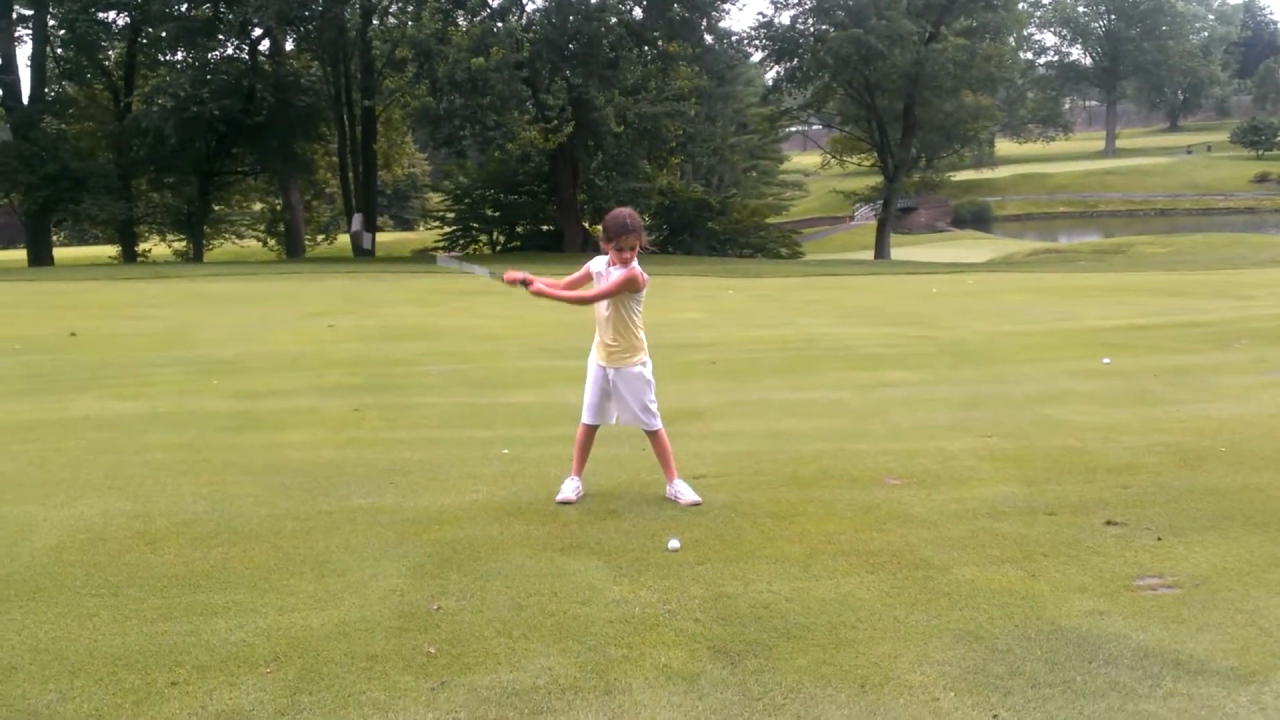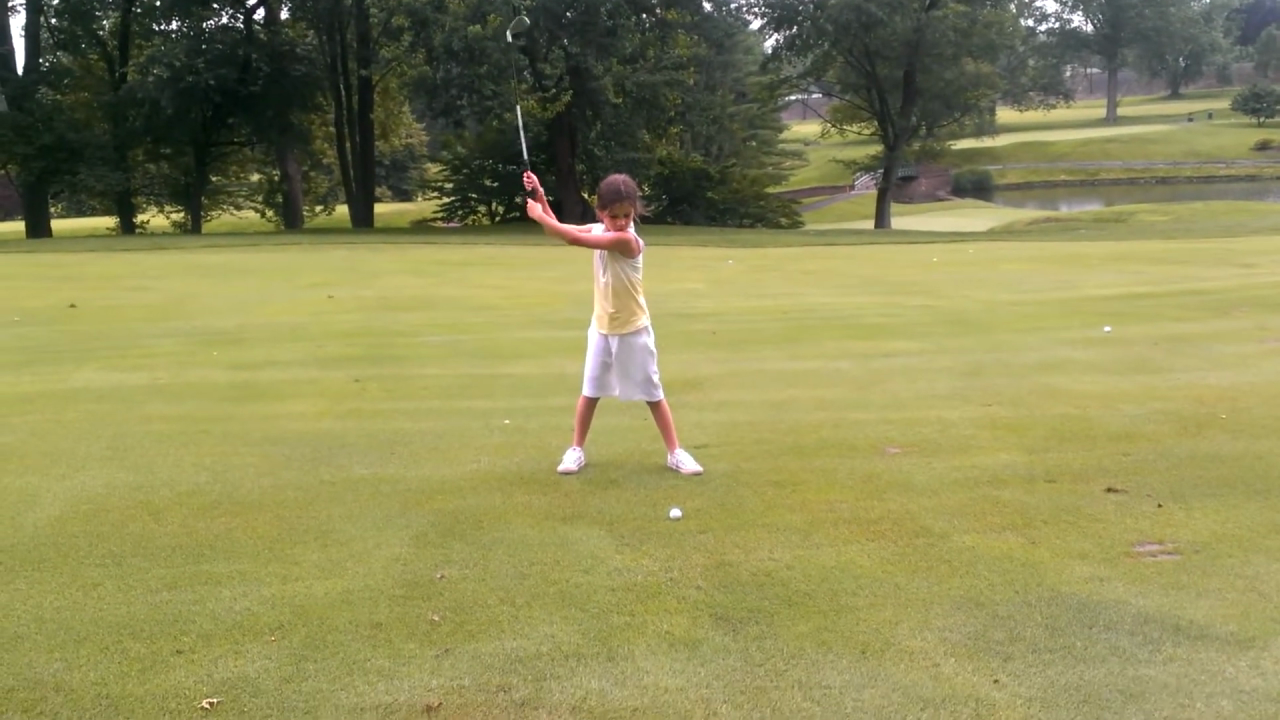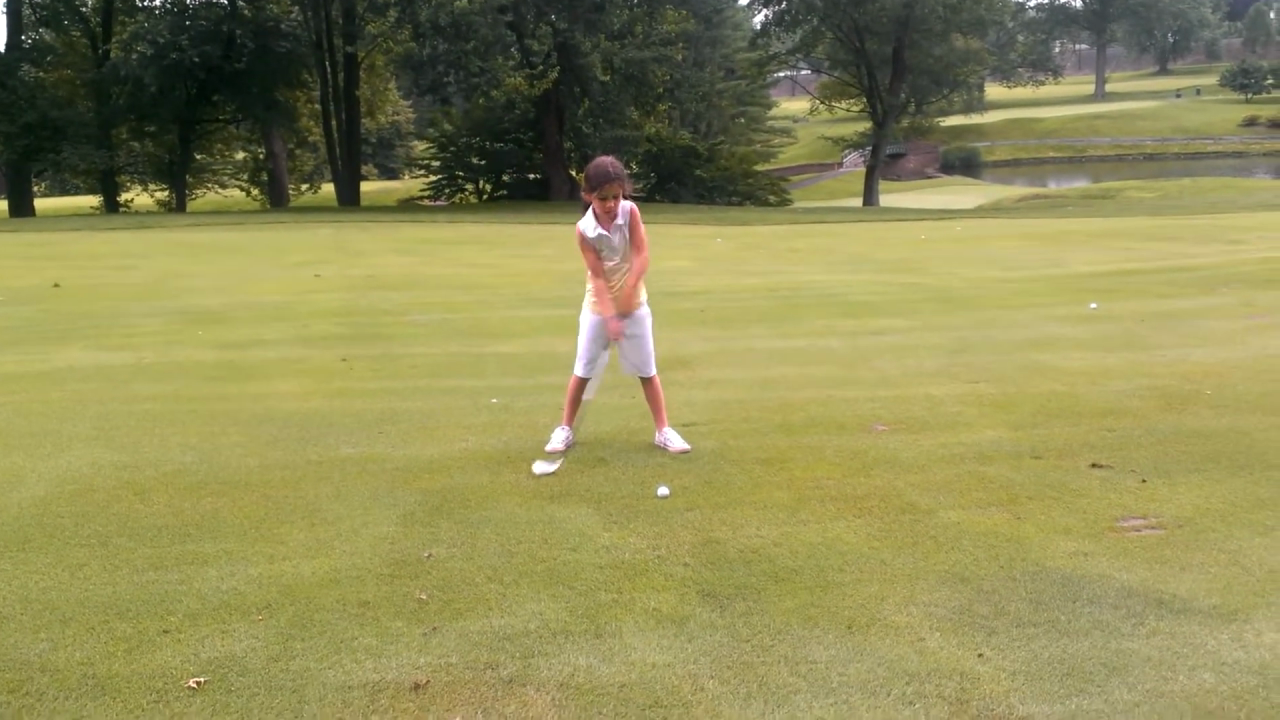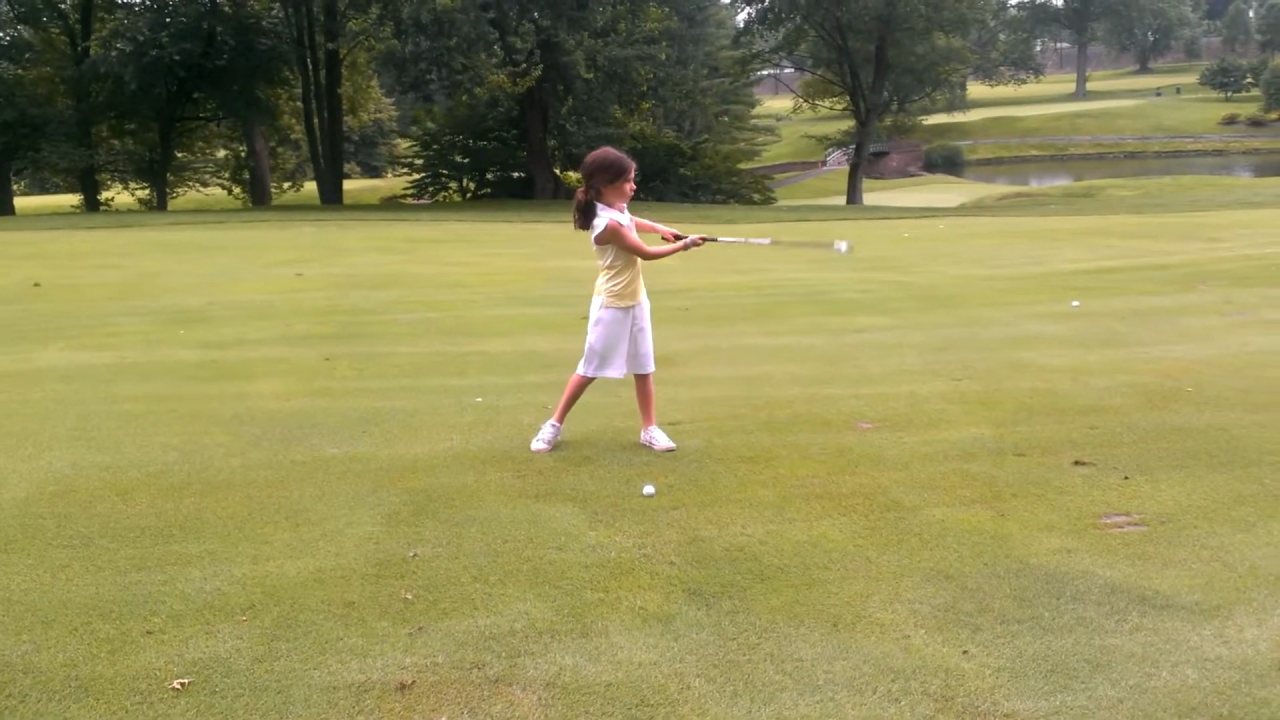
dt=0.5s
person 1, frame 1
left shoulder: (634, 275)
right shoulder: (597, 265)
left elbow: (588, 297)
right elbow: (562, 285)
left wrist: (545, 291)
right wrist: (531, 279)
left hip: (631, 361)
right hip: (601, 357)
left knee: (651, 422)
right knee: (589, 420)
left ankle: (673, 482)
right ankle: (575, 479)
person 1, frame 2
left shoulder: (627, 239)
right shoulder: (599, 231)
left elbow: (574, 238)
right elbow: (561, 229)
left wrist: (540, 217)
right wrist: (539, 196)
left hip: (633, 330)
right hip: (602, 327)
left knee: (652, 393)
right knee: (590, 391)
left ankle: (675, 452)
right ankle: (577, 449)
person 1, frame 3
left shoulder: (630, 211)
right shoulder: (584, 229)
left elbow: (641, 256)
right elbow: (597, 277)
left wrist: (629, 291)
right wrist: (609, 316)
left hip: (633, 306)
right hip: (598, 309)
left knee: (647, 371)
right knee: (583, 370)
left ankle: (663, 430)
right ankle: (565, 428)
person 1, frame 4
left shoulder: (618, 208)
right shoulder: (608, 224)
left elbow: (633, 224)
right elbow: (645, 253)
left wrist: (661, 228)
right wrist: (683, 244)
left hip: (636, 301)
right hip: (612, 305)
left knee: (644, 367)
right knee: (590, 368)
left ankle: (649, 428)
right ankle: (555, 424)
